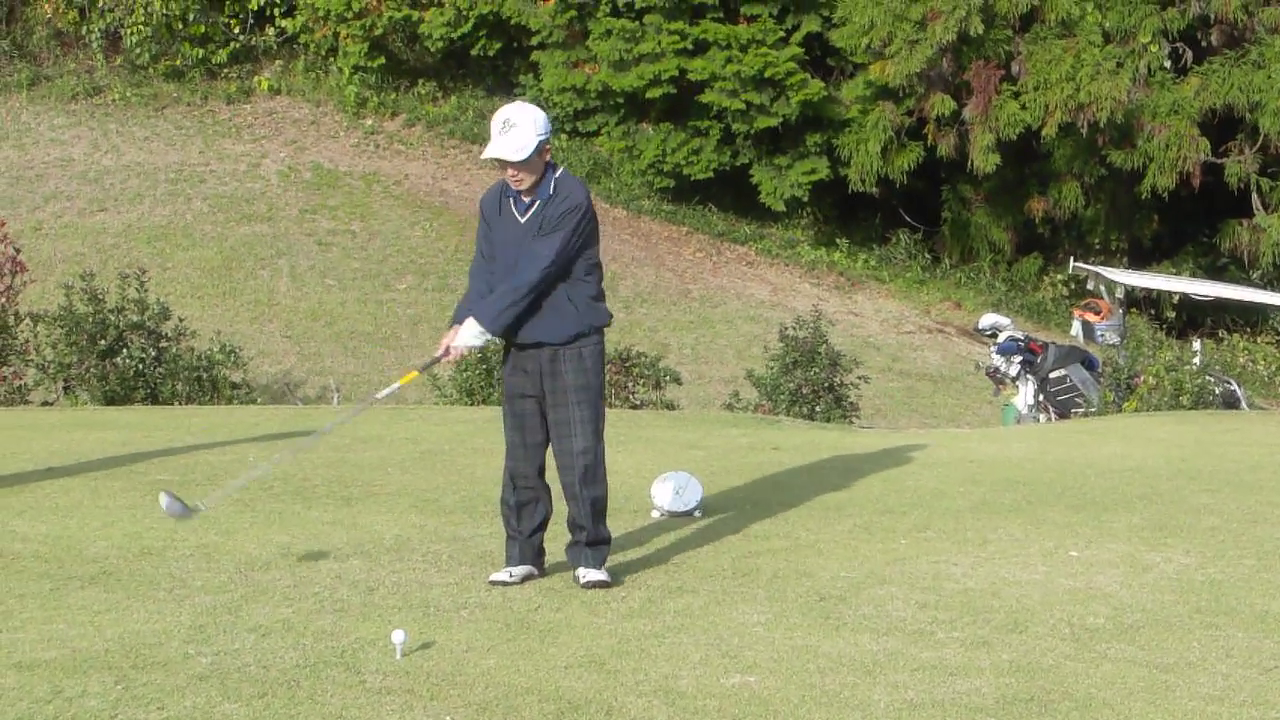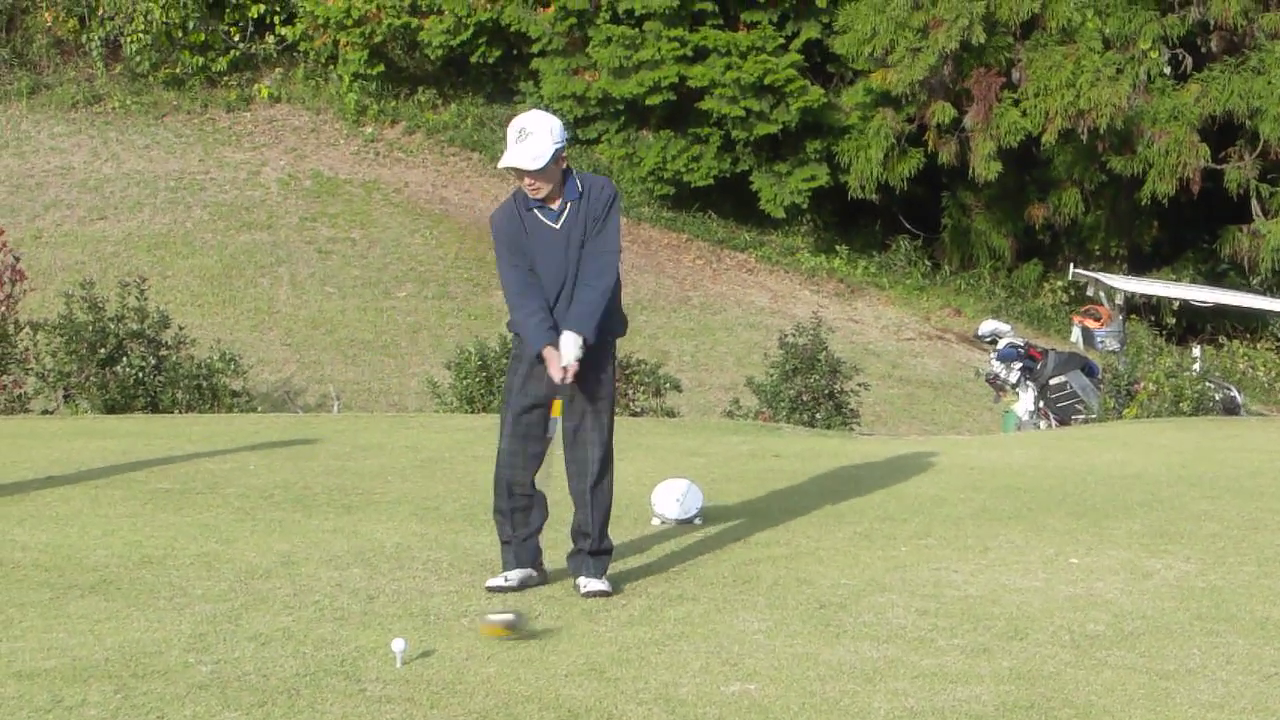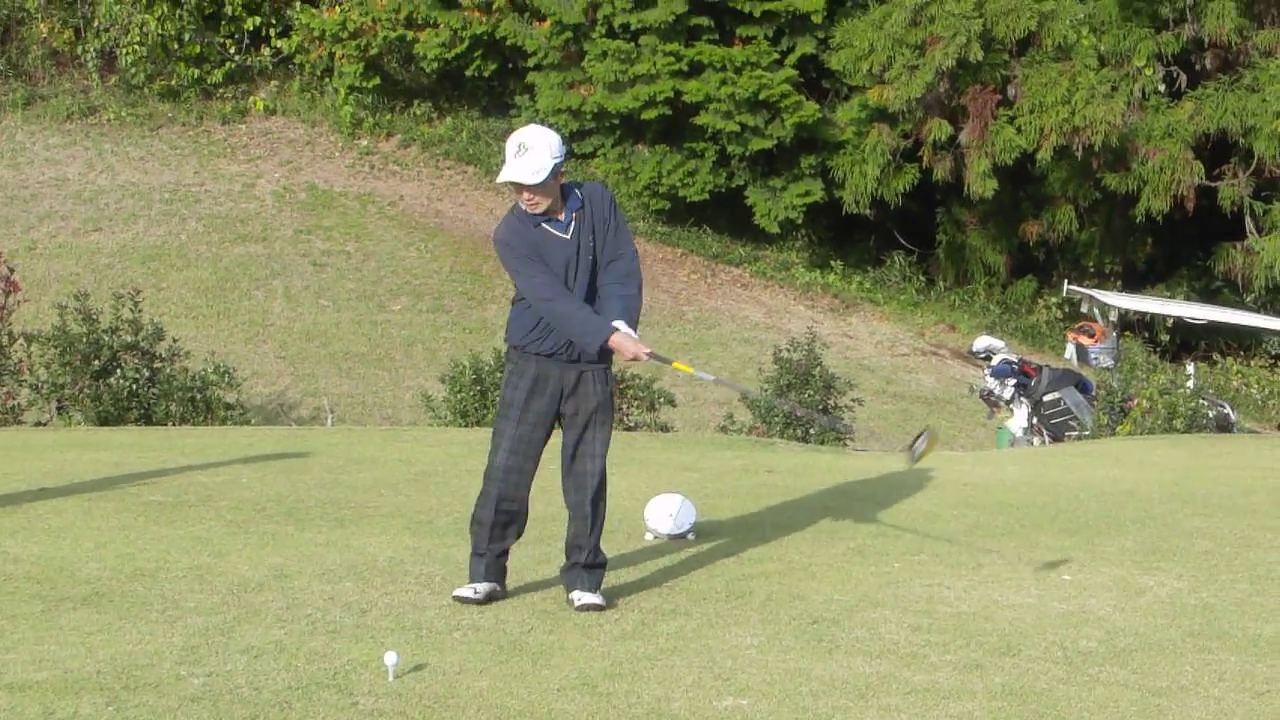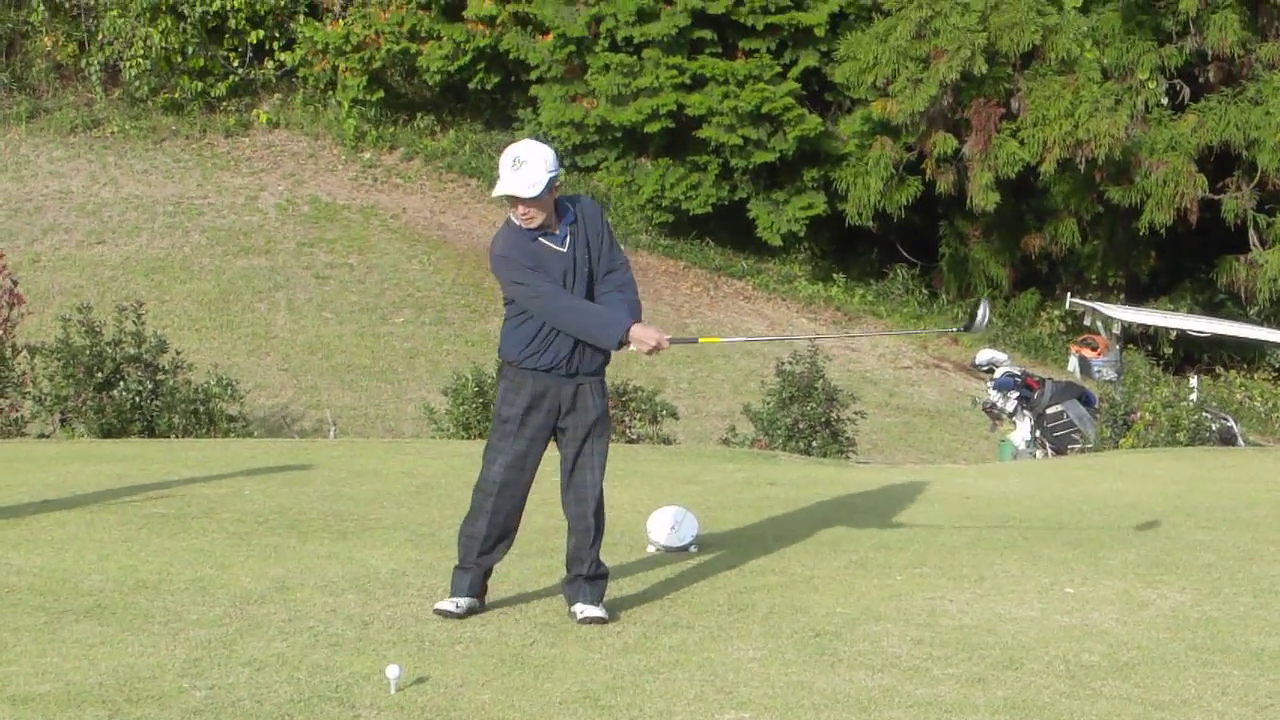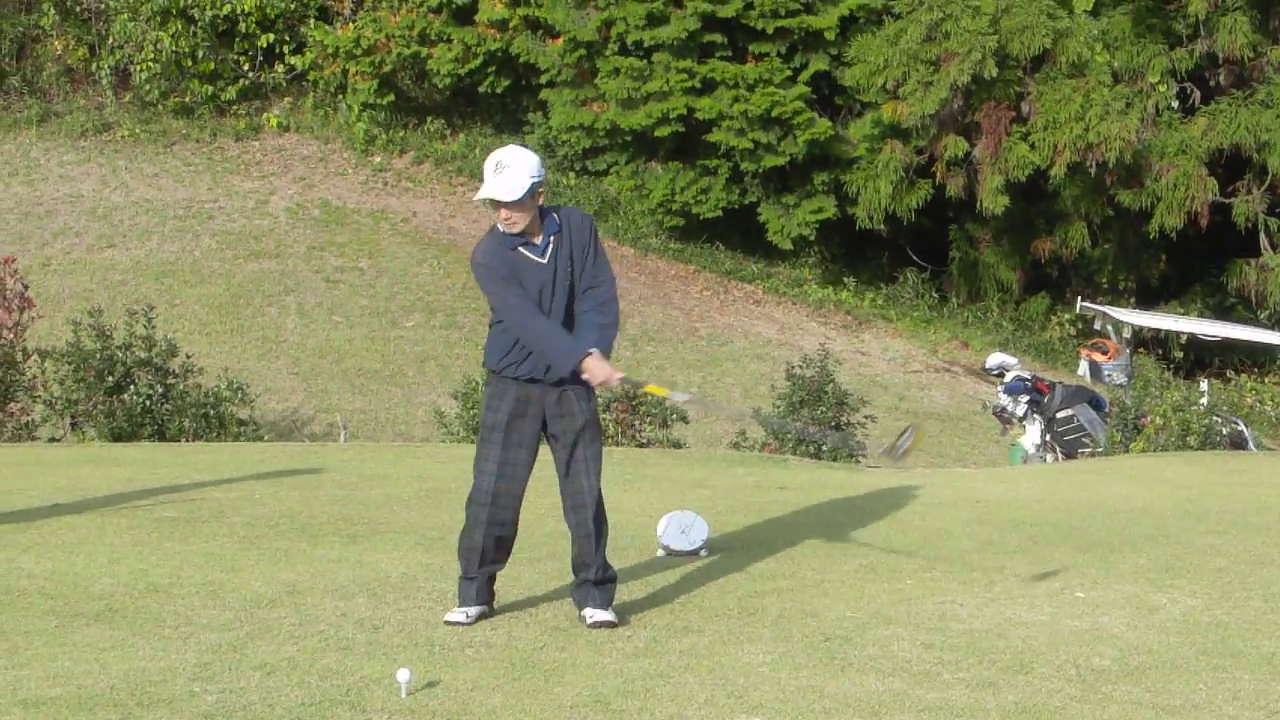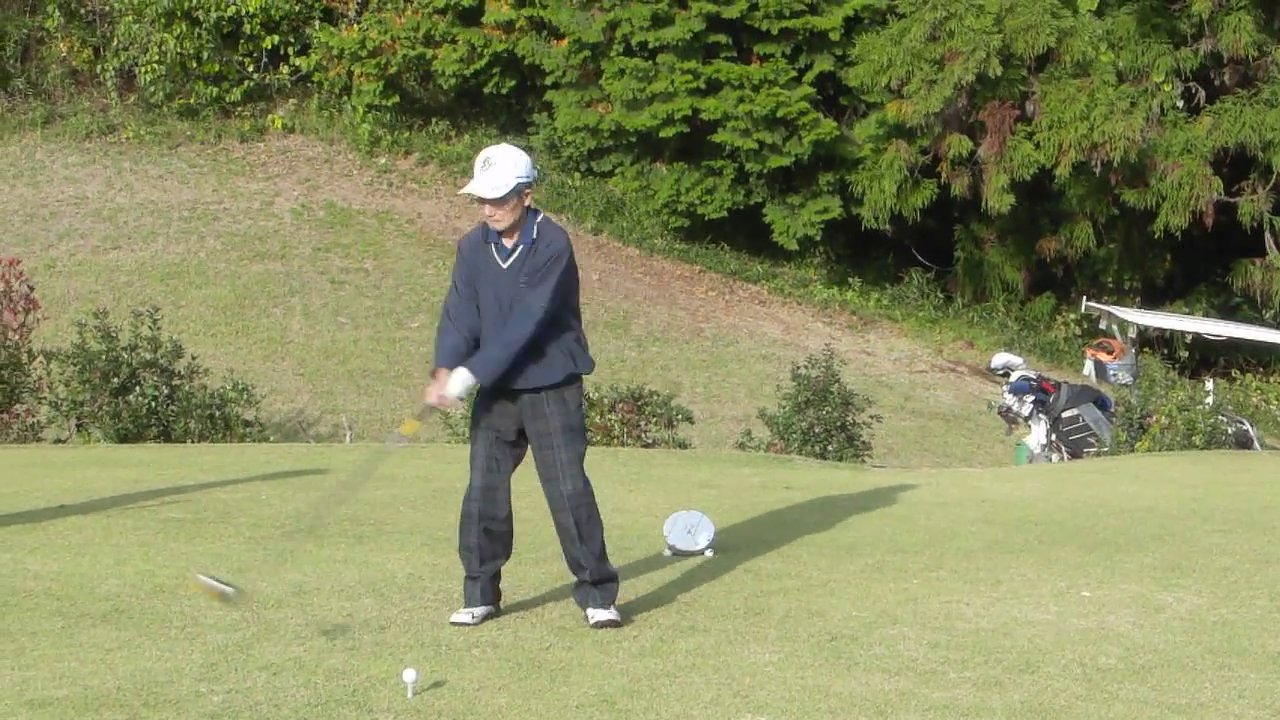
dt=0.2s
person 1, frame 1
left shoulder: (570, 200)
right shoulder: (493, 202)
left elbow: (532, 274)
right elbow: (485, 272)
left wrist: (475, 326)
right wrist: (460, 325)
left hip: (573, 343)
right hip: (519, 346)
left knee: (580, 451)
right knee: (522, 455)
left ankle: (589, 555)
right ankle: (523, 554)
person 1, frame 2
left shoulder: (599, 195)
right shoulder: (507, 218)
left elbow: (597, 275)
right elbow: (520, 290)
left wrist: (573, 340)
right wrist: (545, 347)
left hip: (591, 353)
right hip: (535, 350)
left knee: (591, 461)
right knee: (514, 456)
left ankle: (590, 563)
right ankle: (521, 559)
person 1, frame 3
left shoulder: (598, 202)
right shoulder: (511, 233)
left elbow: (622, 270)
right elbow: (551, 299)
left wrist: (620, 326)
right wrist: (609, 334)
left hip: (591, 366)
right hip: (533, 362)
left knee: (587, 475)
right knee: (506, 466)
left ankle: (583, 577)
right ankle: (486, 571)
person 1, frame 4
left shoulder: (588, 215)
right shoulder: (506, 248)
left elbow: (615, 280)
right elbow: (560, 307)
left wrist: (626, 324)
right wrist: (626, 331)
left hip: (585, 378)
right hip: (527, 379)
left knee: (586, 488)
right knee: (499, 481)
left ankle: (585, 590)
right ankle: (467, 585)
person 1, frame 5
left shoulder: (578, 229)
right shoulder: (489, 255)
left elbow: (599, 298)
right elbow: (526, 319)
left wrist: (596, 352)
right wrist: (584, 358)
left hip: (570, 388)
right hip: (514, 388)
left knee: (584, 492)
right knee: (492, 492)
left ankle: (594, 594)
right ankle: (475, 594)
person 1, frame 6
left shoulder: (550, 245)
right shoulder: (471, 247)
left elbow: (523, 324)
right elbow: (460, 315)
left wrist: (467, 375)
right wrist: (444, 370)
left hip: (555, 390)
right hip: (497, 391)
left knee: (569, 491)
right knee: (484, 493)
left ankle: (597, 593)
right ankle: (481, 594)
